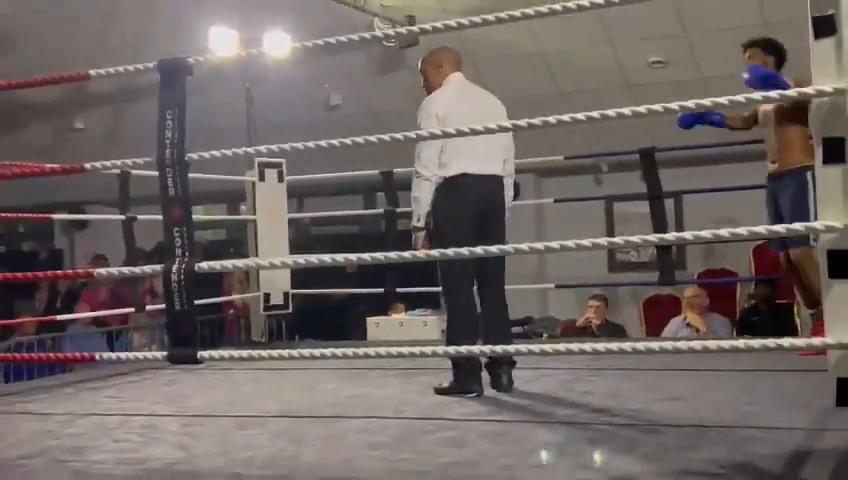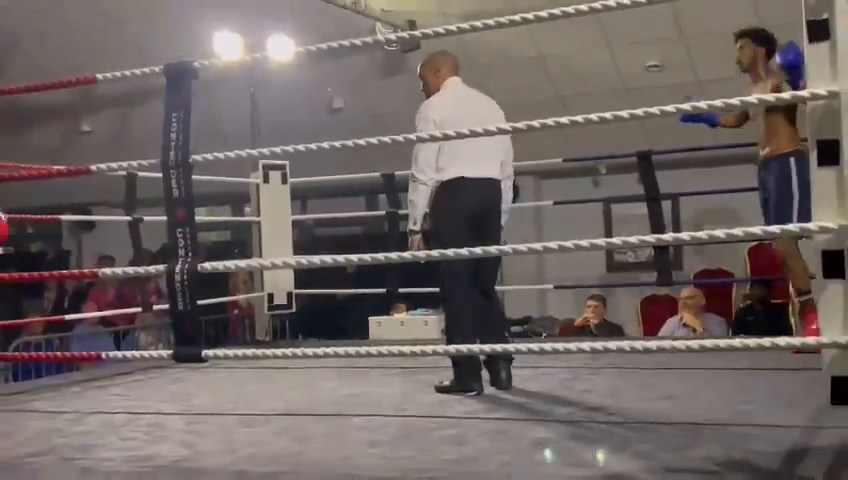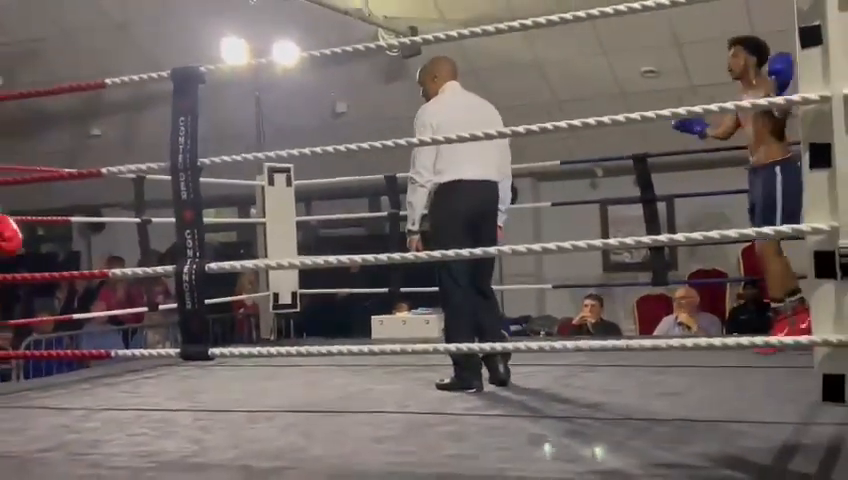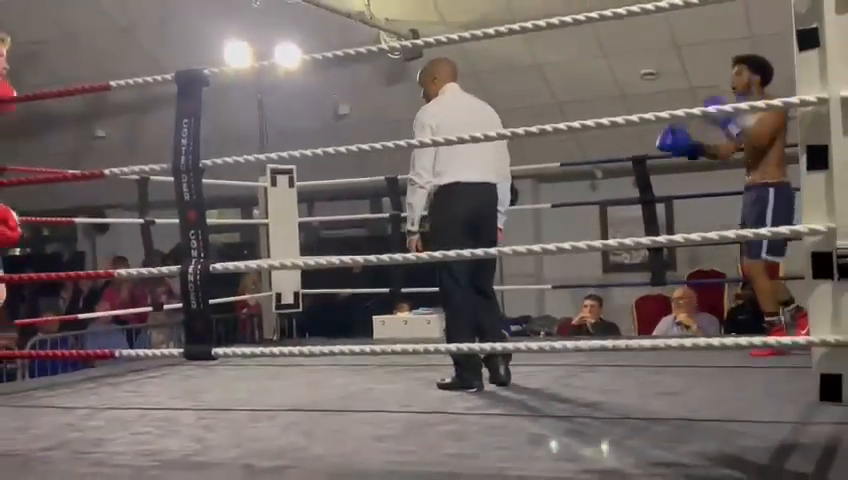
dt=0.1s
person 1, frame 1
left shoulder: (435, 103)
right shoulder: (493, 102)
left elbow: (426, 168)
right elbow: (508, 164)
left wrist: (419, 221)
right wrist: (501, 210)
left hip: (456, 194)
right hip: (493, 192)
left knee: (458, 285)
right knee: (492, 284)
left ankle: (467, 376)
right ankle: (501, 368)
person 1, frame 2
left shoulder: (433, 107)
right shoulder: (491, 106)
left elbow: (423, 172)
right elbow: (507, 167)
left wrist: (415, 224)
right wrist: (500, 215)
left hip: (453, 197)
right hip: (490, 195)
left knee: (456, 286)
right knee: (484, 284)
left ankle: (467, 375)
right ankle: (499, 365)
person 1, frame 3
left shoulder: (431, 112)
right shoulder: (488, 109)
left elbow: (421, 174)
right elbow: (504, 169)
left wrist: (413, 226)
right wrist: (499, 216)
left hip: (451, 199)
right hip: (486, 196)
left knee: (455, 286)
right knee: (481, 284)
left ankle: (467, 373)
right ankle: (496, 359)
person 1, frame 4
left shoulder: (430, 113)
right shoulder: (488, 111)
left elbow: (421, 175)
right elbow: (503, 171)
left wrist: (412, 226)
right wrist: (499, 218)
left hip: (450, 201)
right hip: (485, 199)
left knee: (455, 287)
right knee: (482, 284)
left ankle: (468, 372)
right ankle: (497, 360)
person 2, frame 1
left shoulder: (790, 86)
right shoulder: (761, 100)
left elbow: (802, 106)
right elbow: (741, 122)
left wrist: (779, 86)
right wrist: (707, 118)
left hip: (801, 176)
right hip: (776, 181)
left knee: (801, 254)
right knee: (787, 259)
right ankle: (822, 323)
person 2, frame 2
left shoulder: (781, 77)
right shoulder: (752, 88)
left elbow: (797, 101)
right elbow: (735, 120)
left wrist: (794, 77)
right wrist: (704, 117)
left hip: (789, 164)
right hip: (767, 168)
left knee: (783, 245)
right knee: (781, 248)
left ankle: (812, 312)
right ankle: (808, 313)
person 2, frame 3
left shoulder: (771, 88)
right shoulder: (744, 97)
left elbow: (782, 119)
right elbow: (722, 132)
left wrist: (781, 86)
right wrist: (692, 126)
left hip: (777, 173)
right hip: (758, 175)
left knee: (765, 248)
right knee: (769, 251)
left ankle: (783, 323)
right ankle: (799, 312)
person 2, frame 4
left shoulder: (773, 108)
right shoulder: (744, 113)
left elbow: (758, 142)
right elbow: (725, 151)
left wrist: (729, 123)
right wrist: (690, 146)
left hip: (771, 193)
right hip: (753, 193)
left knee: (754, 266)
right knee: (754, 267)
left ankle: (778, 332)
